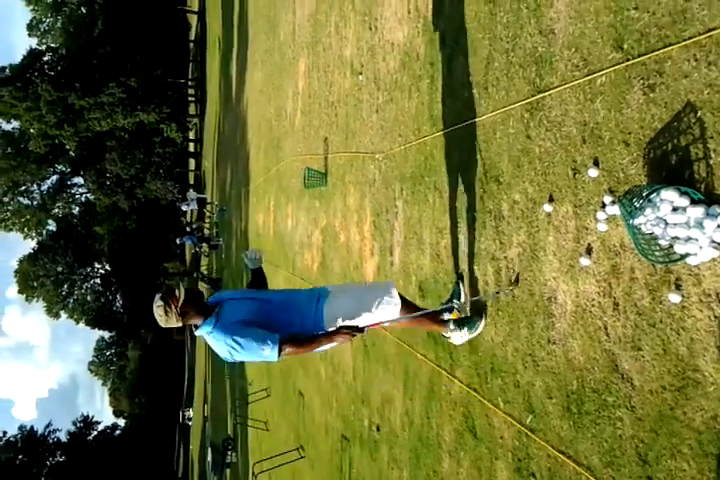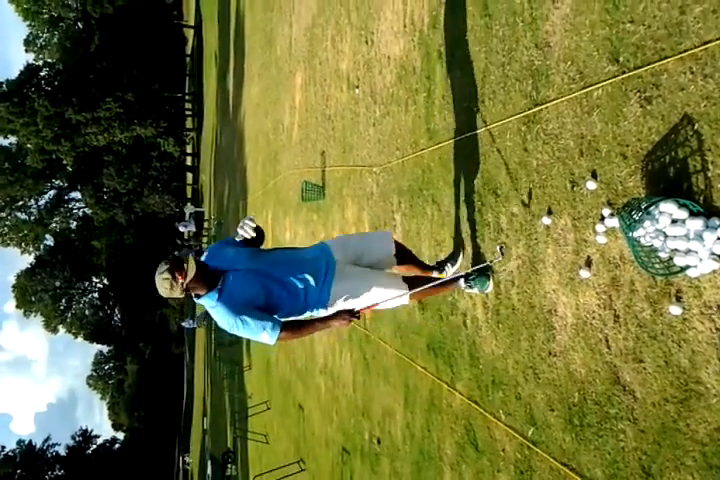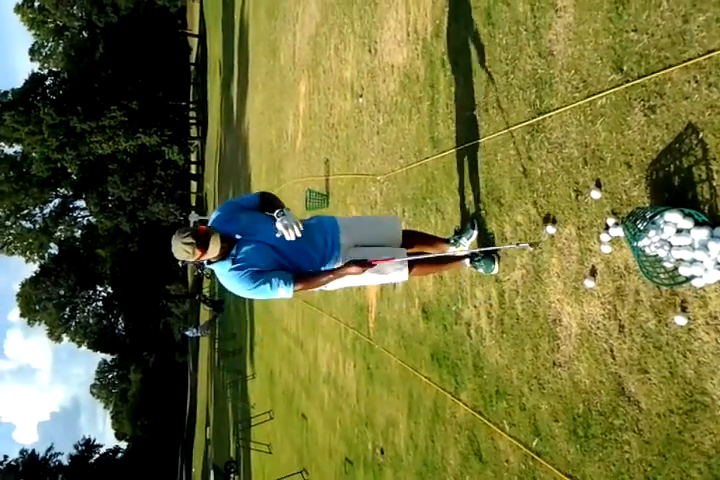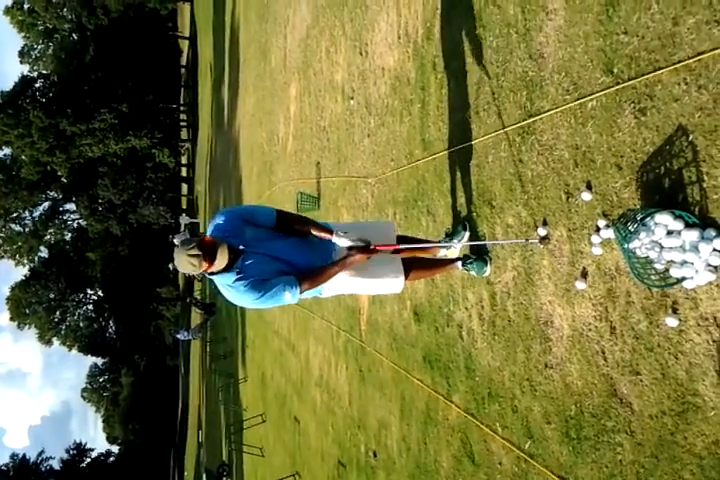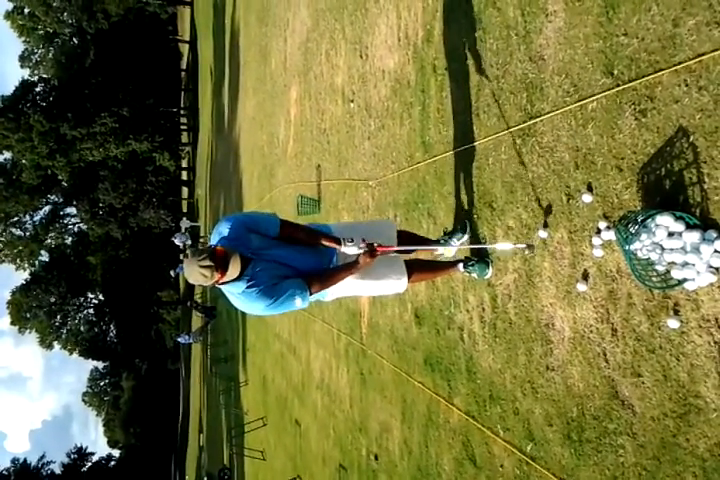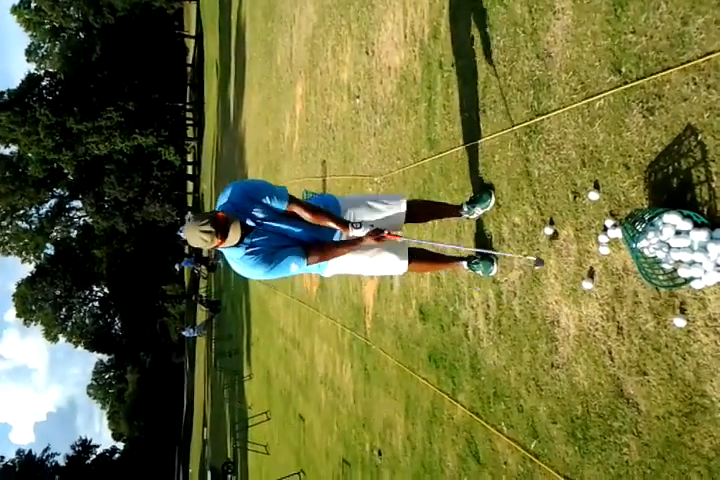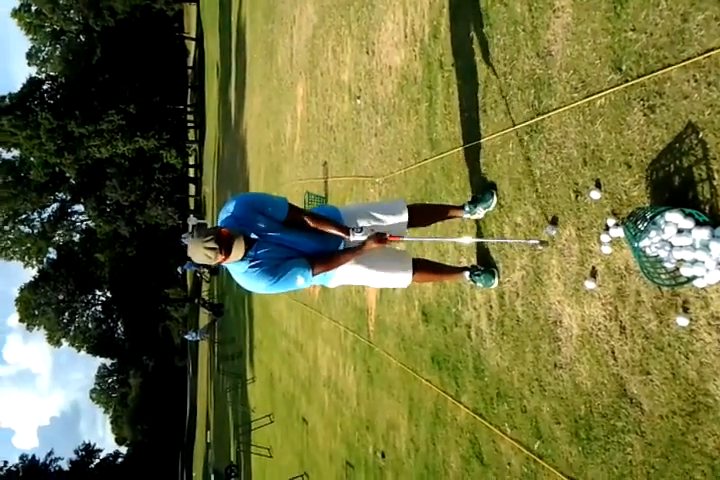
dt=0.7s
person 1, frame 1
left shoulder: (216, 301)
right shoulder: (227, 339)
right elbow: (284, 348)
left wrist: (253, 266)
right wrist: (331, 336)
left hip: (318, 299)
right hip: (324, 319)
left knee: (390, 310)
right knee: (394, 305)
left ankle: (444, 315)
right ankle: (452, 329)
person 1, frame 2
left shoulder: (213, 256)
right shoulder: (227, 312)
left elbow: (255, 241)
right elbow: (280, 332)
left wrist: (246, 231)
right wrist: (329, 322)
left hip: (324, 256)
right hip: (331, 294)
left knee: (387, 243)
right knee: (407, 289)
left ankle: (436, 271)
right ankle: (462, 282)
person 1, frame 3
left shoulder: (222, 216)
right shoulder: (240, 279)
left elbow: (263, 197)
right elbow: (295, 285)
left wrist: (281, 212)
right wrist: (344, 272)
left hip: (328, 230)
right hip: (331, 266)
left knee: (402, 238)
right knee: (407, 265)
left ankle: (451, 245)
right ankle: (466, 261)
person 1, frame 4
left shoulder: (224, 222)
right shoulder: (244, 291)
left elbow: (284, 218)
right elbow: (302, 286)
left wrist: (332, 234)
right wrist: (349, 261)
left hip: (325, 240)
right hip: (329, 277)
left knee: (391, 241)
right knee: (401, 271)
left ankle: (443, 248)
right ankle: (458, 264)
person 1, frame 5
left shoulder: (226, 229)
right shoulder: (255, 300)
left elbow: (290, 229)
right elbow: (312, 288)
left wrist: (340, 243)
right wrist: (358, 264)
left hip: (326, 237)
right hip: (332, 278)
left knee: (393, 235)
right knee: (405, 272)
left ankle: (444, 246)
right ankle: (461, 266)
person 1, frame 6
left shoulder: (236, 195)
right shoulder: (252, 263)
left elbow: (299, 207)
right elbow: (313, 257)
left wrist: (346, 226)
right wrist: (362, 242)
left hip: (333, 209)
right hip: (333, 252)
left knee: (408, 209)
right knee: (405, 259)
left ankle: (465, 210)
right ankle: (464, 263)
person 1, frame 7
left shoulder: (236, 208)
right shoulder: (257, 278)
left elbow: (298, 215)
right elbow: (317, 268)
left wrist: (347, 232)
right wrist: (364, 247)
left hip: (334, 220)
right hip: (338, 263)
left knee: (408, 214)
right knee: (409, 271)
left ankle: (466, 210)
right ankle: (466, 273)
